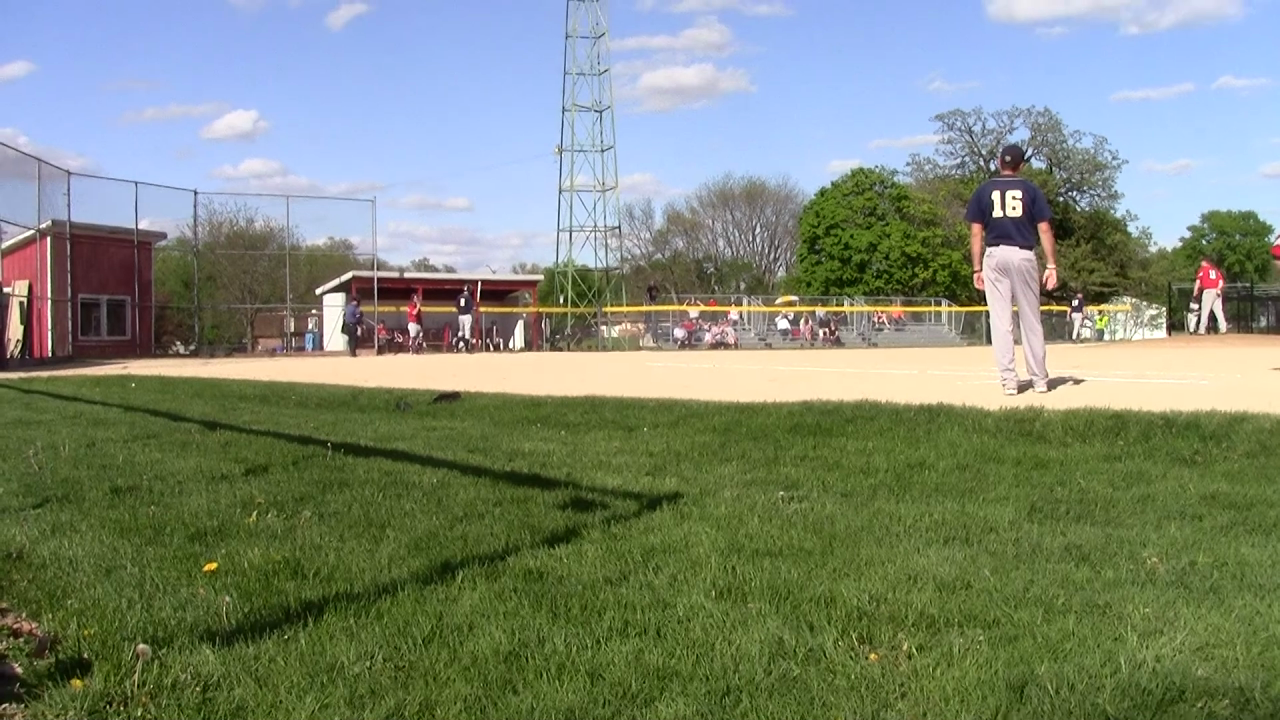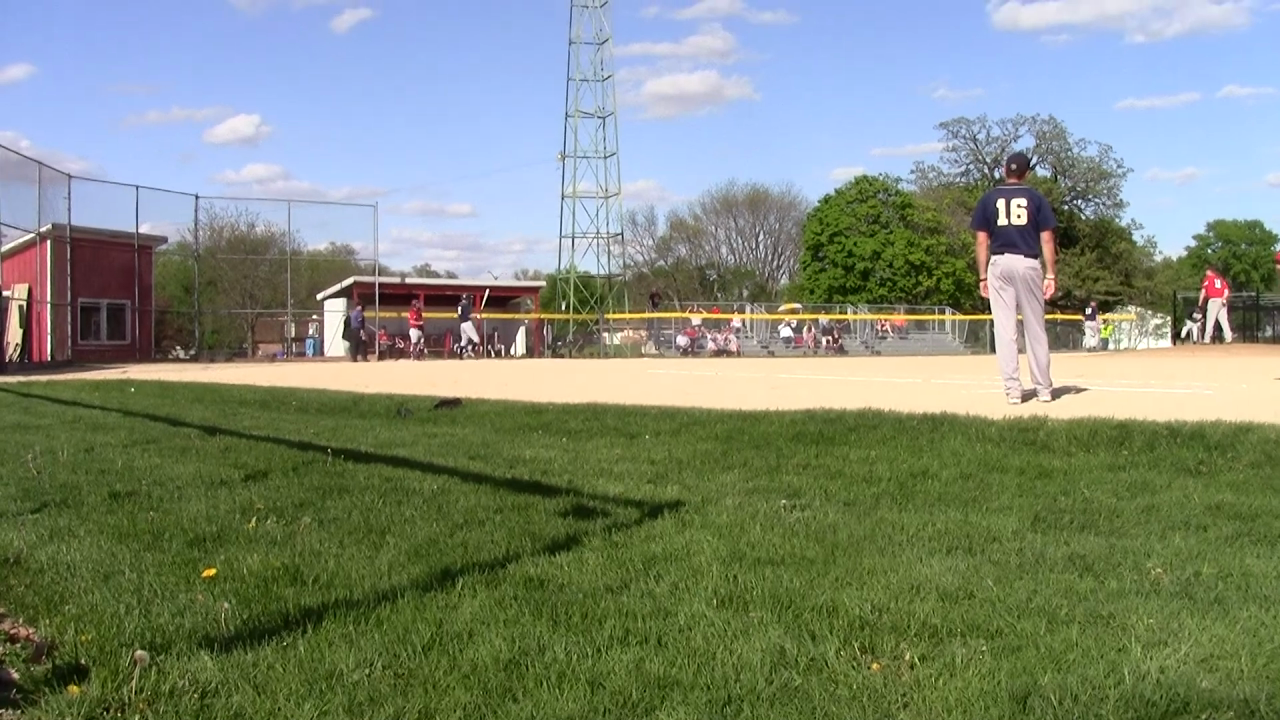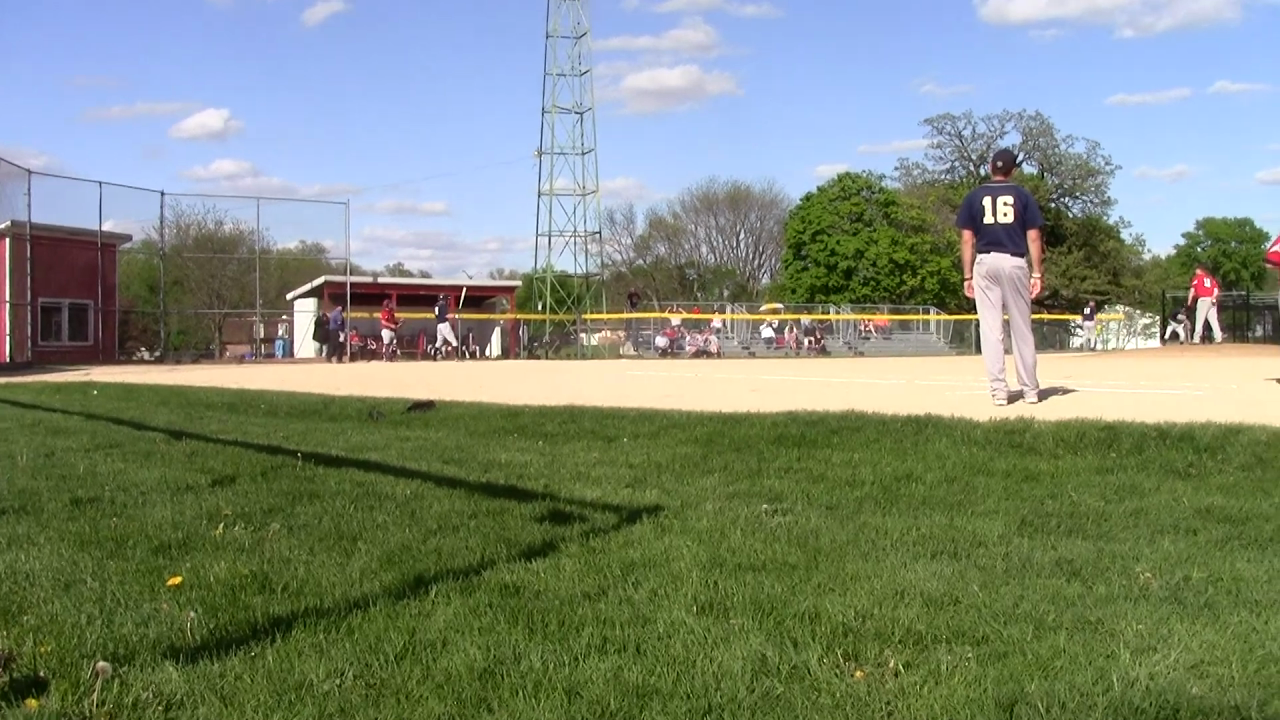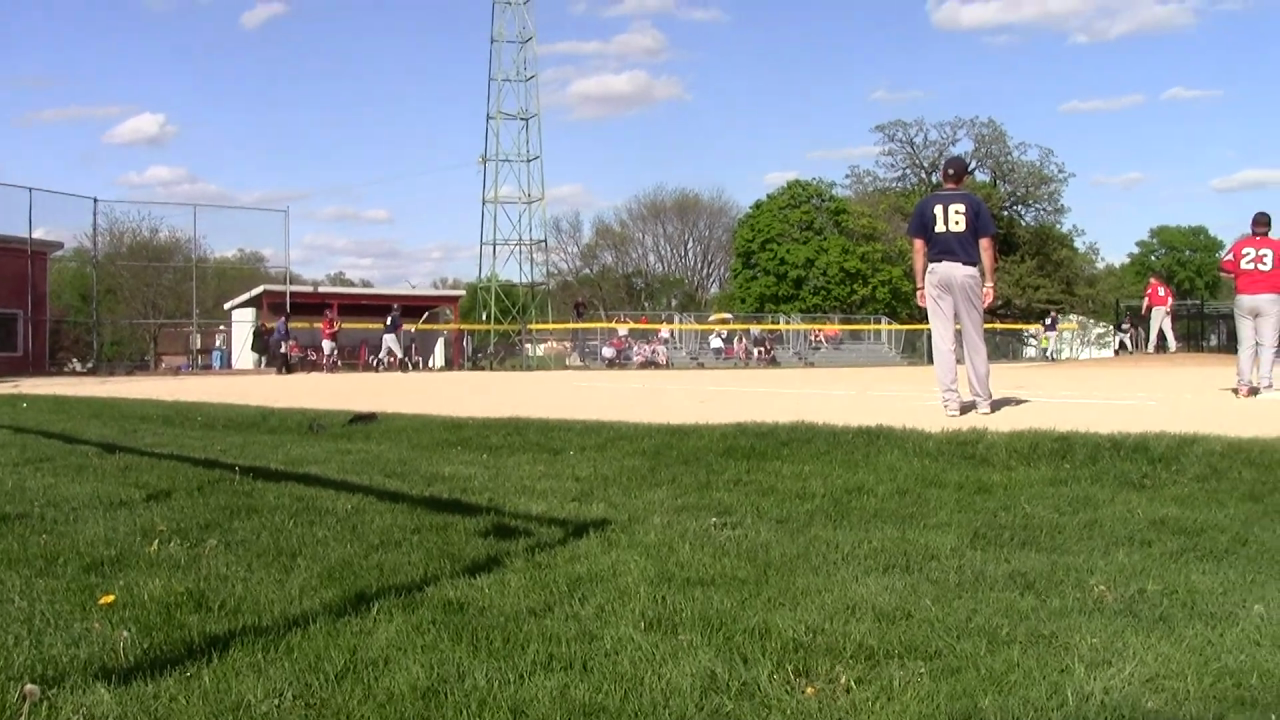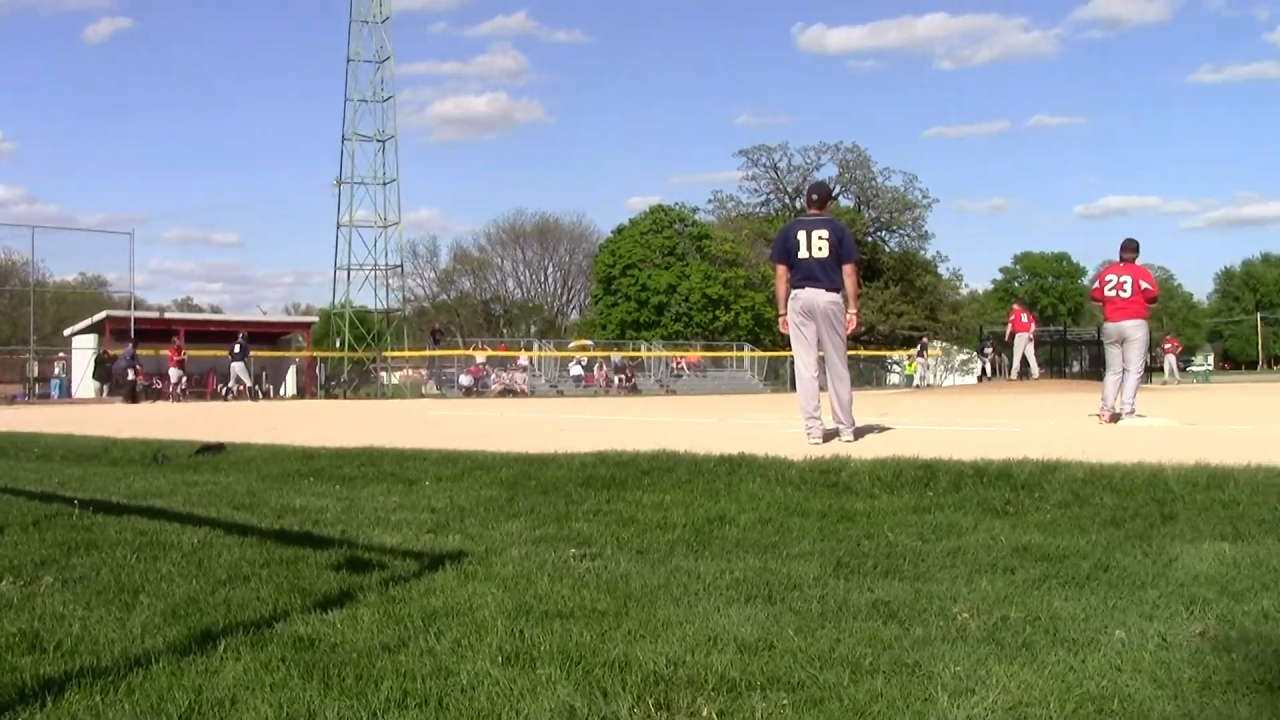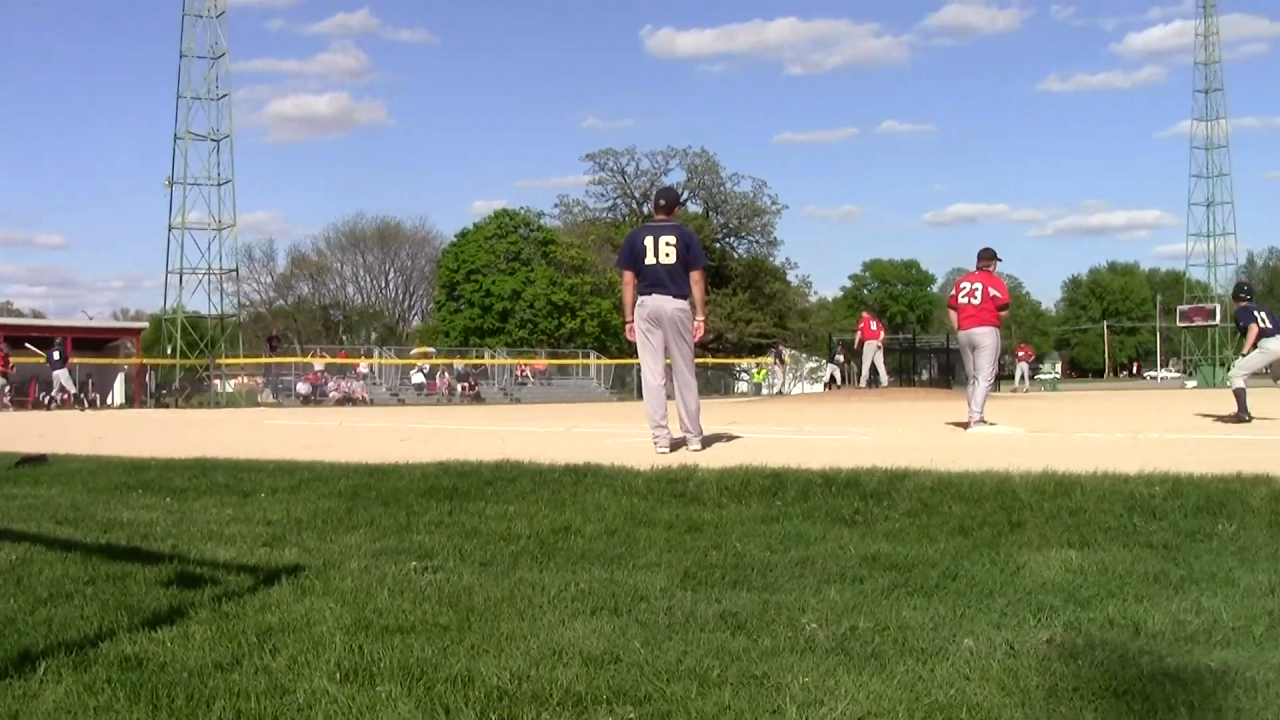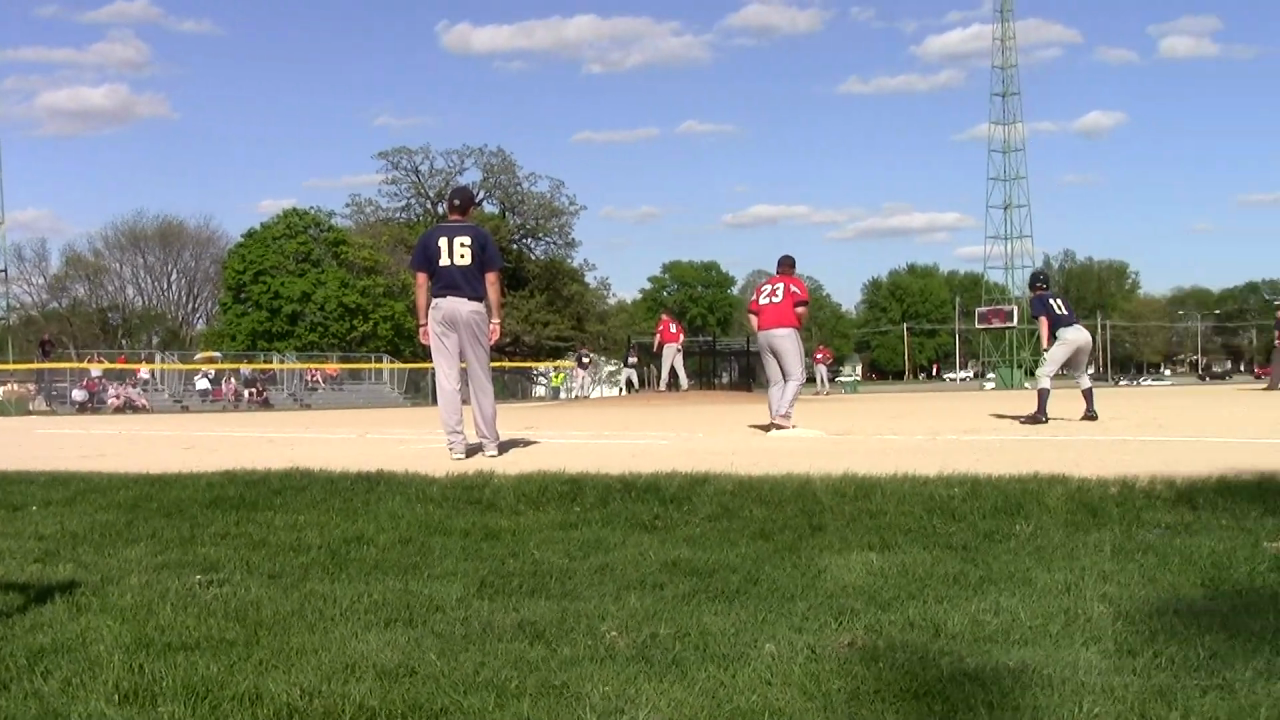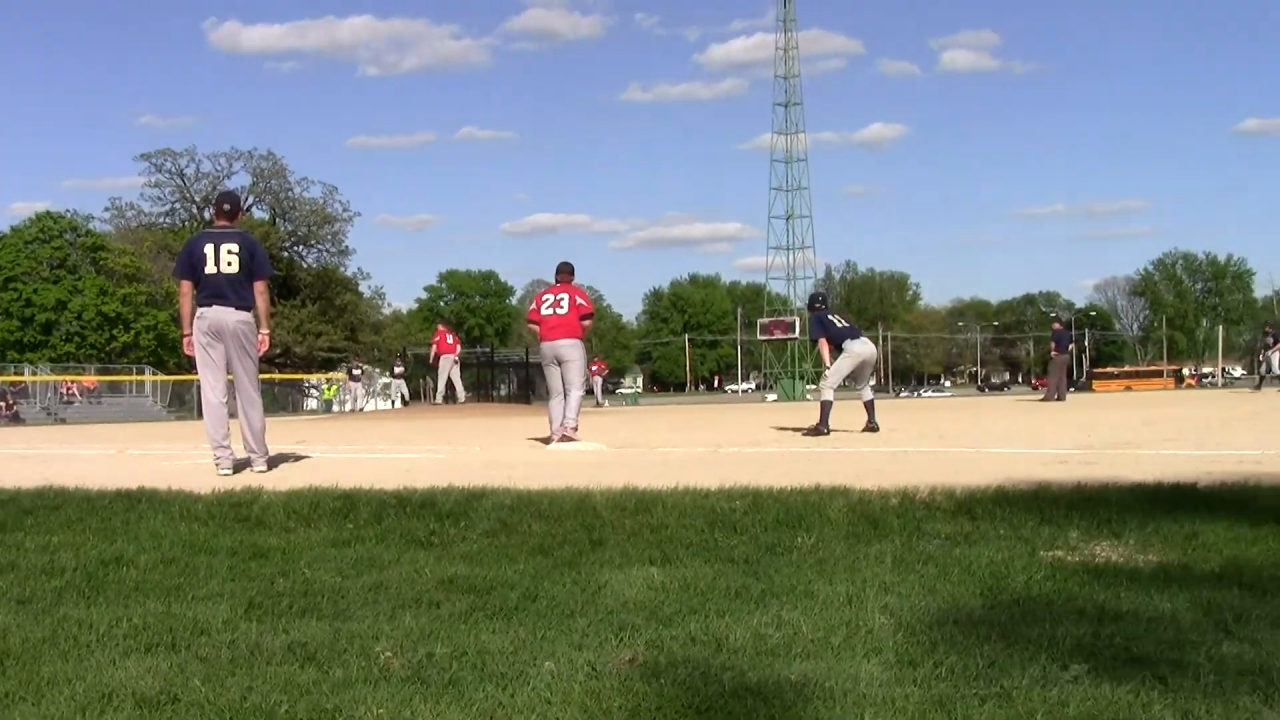
dt=0.4s
person 1, frame 1
left shoulder: (983, 191)
right shoulder: (1031, 190)
left elbow: (976, 232)
right elbow: (1044, 229)
left wrist: (977, 268)
right wrist: (1051, 265)
left hip: (994, 256)
right hip: (1024, 256)
left knee: (1000, 320)
right knee: (1030, 319)
left ankle: (1009, 379)
right ankle: (1039, 378)
person 1, frame 2
left shoulder: (989, 198)
right shoulder: (1036, 198)
left elbow: (981, 241)
right elbow: (1047, 239)
left wrist: (983, 276)
right wrist: (1050, 274)
left hip: (999, 265)
right hip: (1029, 265)
left knee: (1005, 329)
right knee: (1035, 328)
left ankle: (1012, 388)
right ankle: (1043, 388)
person 1, frame 3
left shoulder: (974, 196)
right shoulder: (1023, 196)
left elbow: (967, 239)
right elbow: (1033, 237)
left wrist: (967, 275)
right wrist: (1037, 273)
left hip: (985, 263)
right hip: (1015, 264)
left knee: (990, 329)
right knee: (1021, 328)
left ankle: (998, 390)
right ankle: (1030, 389)
person 1, frame 4
left shoulder: (925, 205)
right shoulder: (975, 203)
left elbow: (918, 248)
right elbow: (986, 245)
left wrist: (919, 285)
right wrist: (989, 282)
left hip: (936, 272)
right hip: (967, 273)
left knee: (942, 339)
right knee: (974, 338)
left ankle: (951, 400)
right ankle: (982, 400)
person 1, frame 5
left shoulder: (789, 230)
right shoulder: (838, 229)
left elbow: (781, 274)
right elbow: (849, 272)
left wrist: (782, 311)
right wrist: (852, 308)
left hip: (800, 299)
right hip: (830, 299)
left knee: (806, 366)
right knee: (837, 365)
left ankle: (813, 428)
right ankle: (846, 427)
person 1, frame 6
left shoulder: (635, 236)
right shoulder: (686, 235)
left elbow: (628, 281)
right elbow: (696, 279)
left wrist: (628, 318)
right wrist: (700, 316)
left hip: (646, 306)
right hip: (678, 306)
left knee: (652, 374)
right knee: (685, 373)
left ankle: (661, 437)
right ankle: (693, 436)
person 1, frame 7
left shoulder: (429, 237)
right shoulder: (481, 236)
left elbow: (421, 283)
right elbow: (492, 281)
left wrist: (422, 321)
right wrist: (495, 318)
left hip: (440, 308)
right hip: (473, 308)
left knee: (447, 378)
right knee: (480, 377)
left ankle: (456, 443)
right ankle: (489, 441)
person 1, frame 8
left shoulder: (195, 243)
right shoulder: (250, 243)
left elbow: (185, 292)
right elbow: (261, 290)
left wrist: (186, 331)
right wrist: (265, 329)
left hip: (206, 318)
right hip: (240, 318)
left knee: (213, 391)
right knee: (248, 390)
left ankle: (223, 458)
right ankle: (258, 457)
